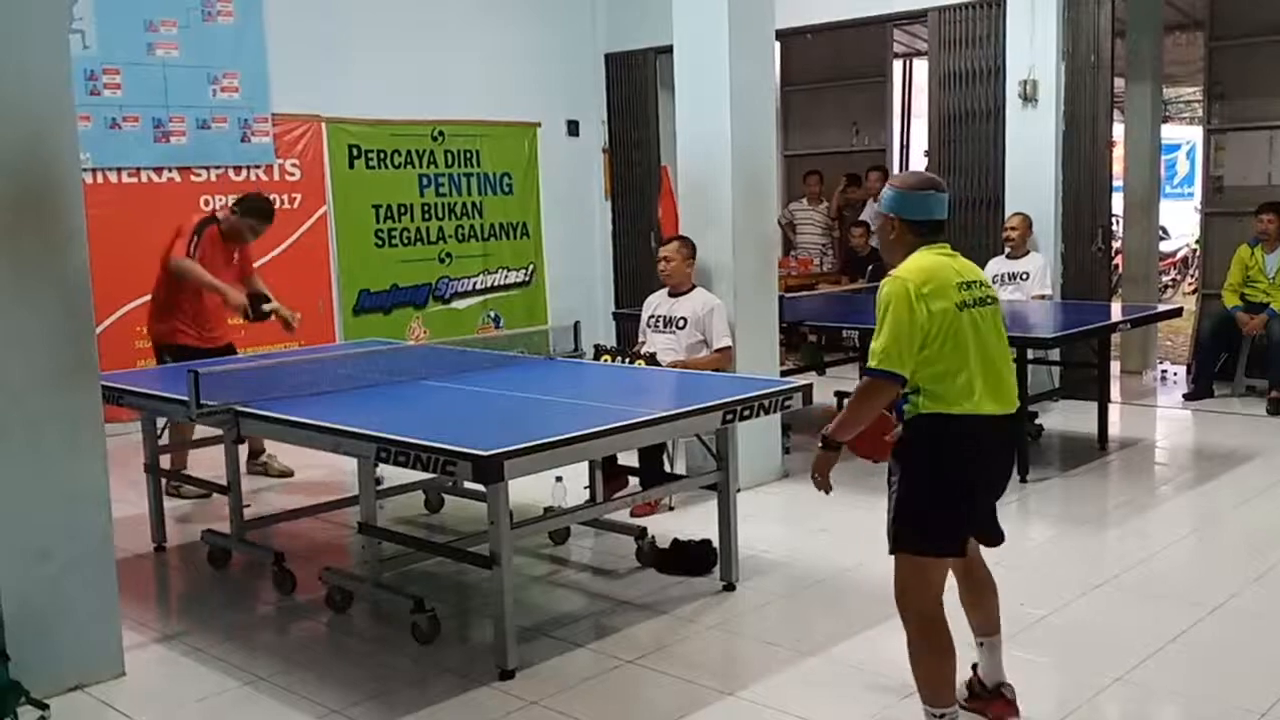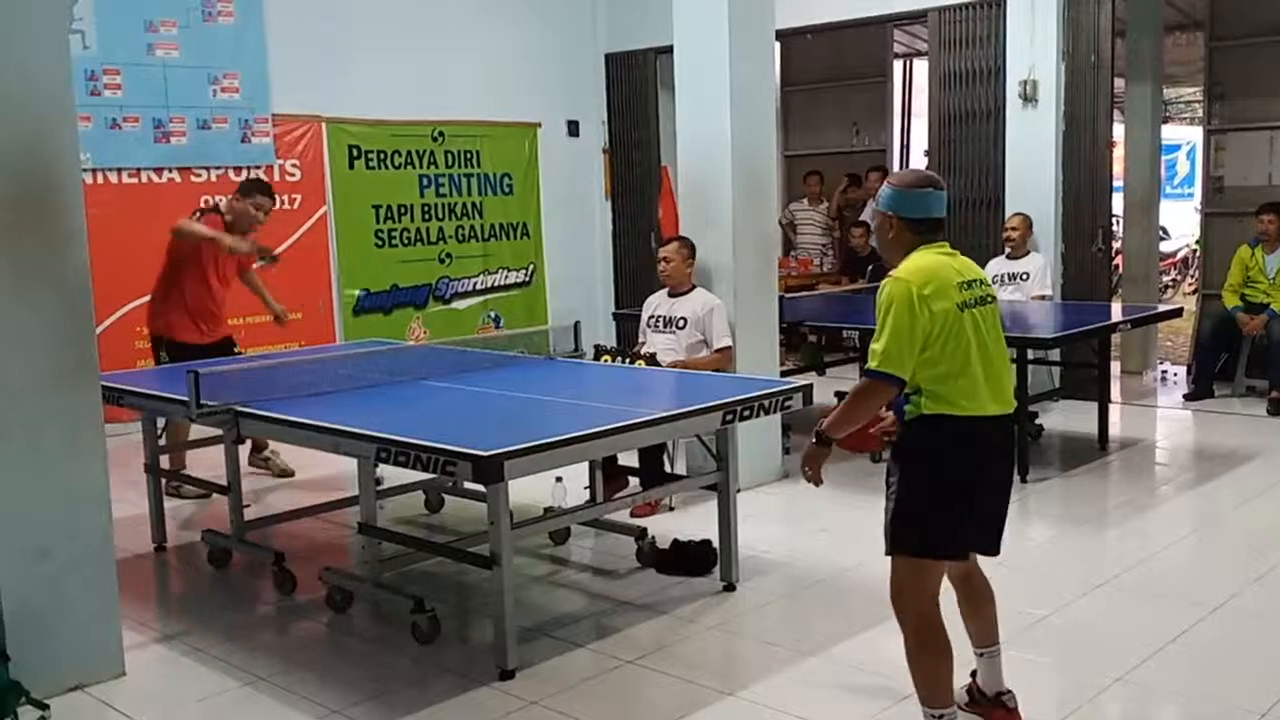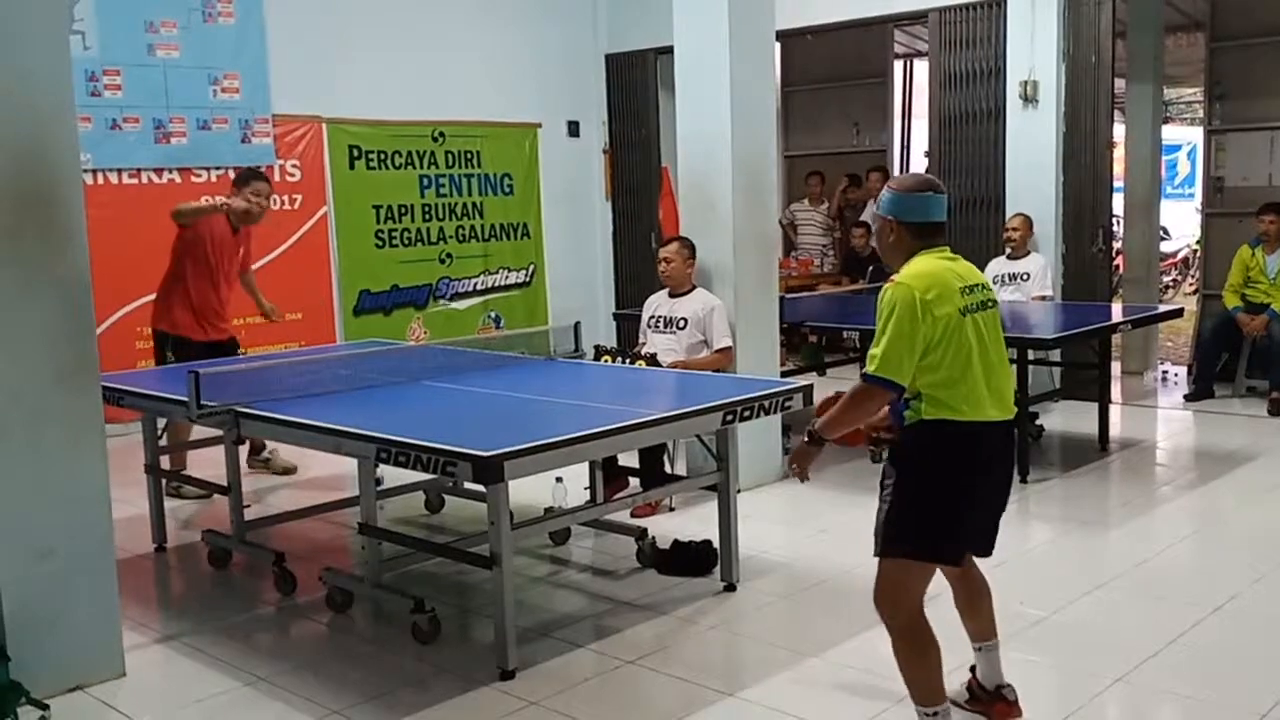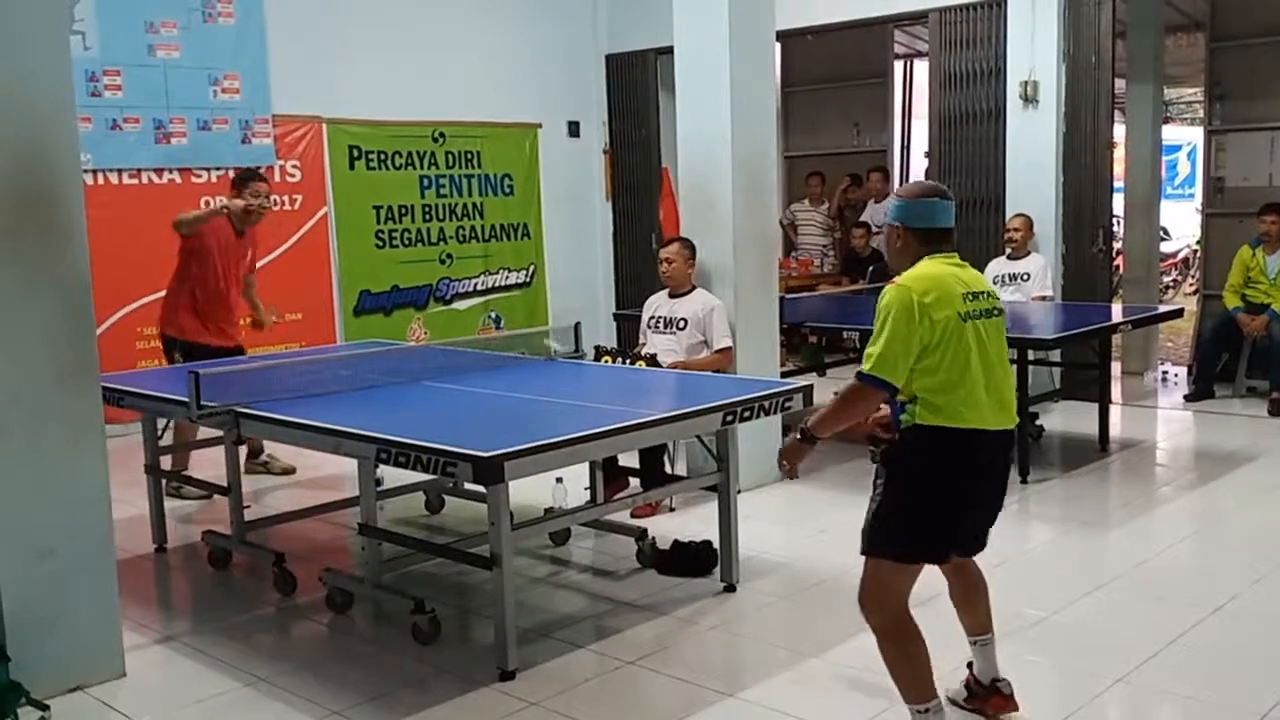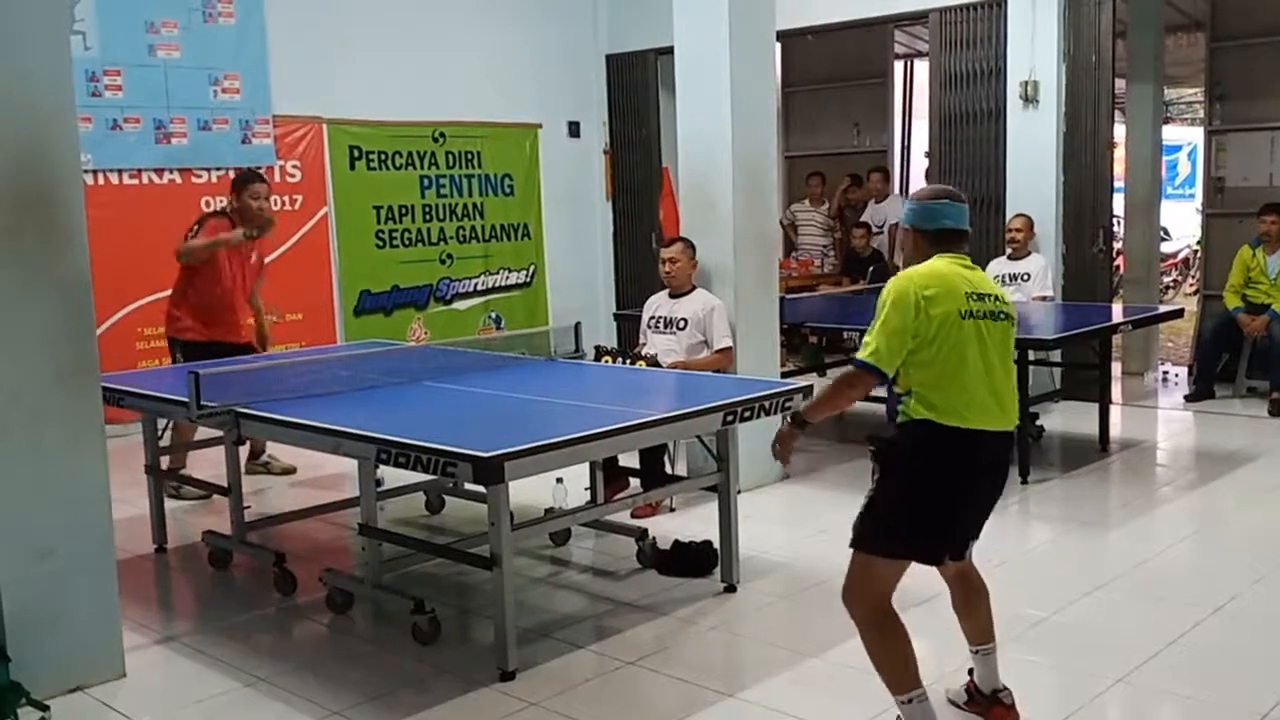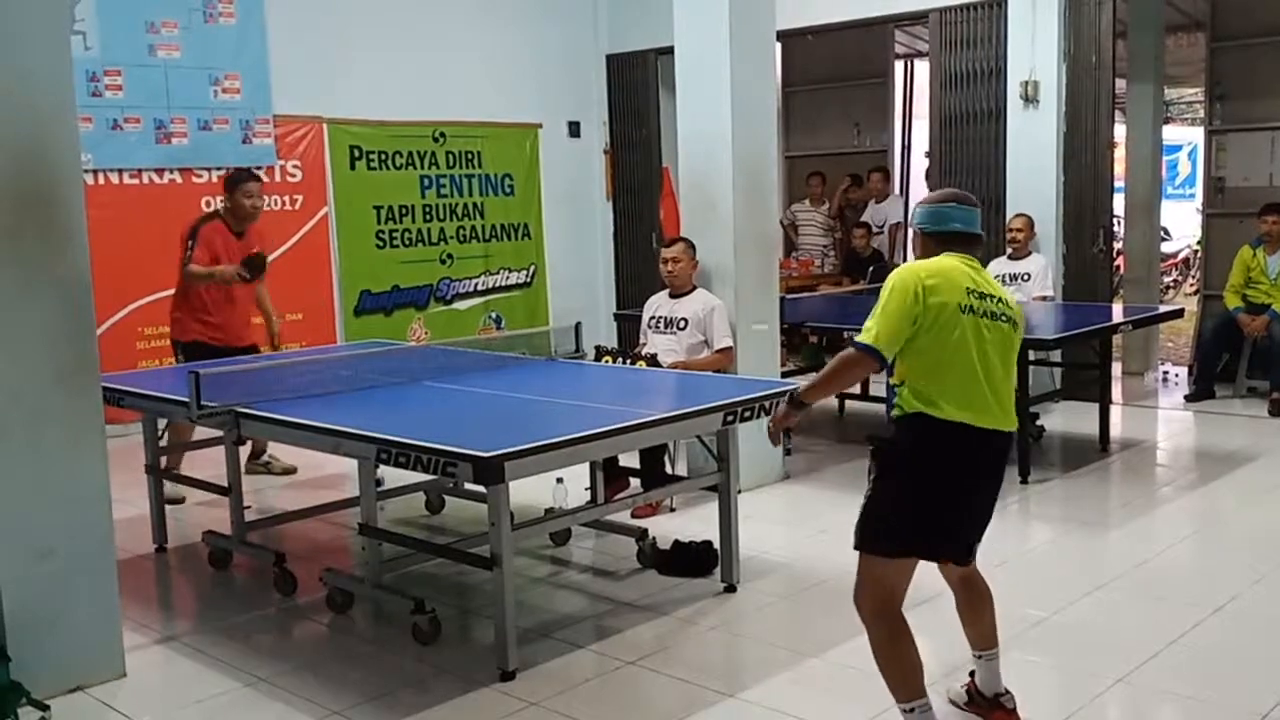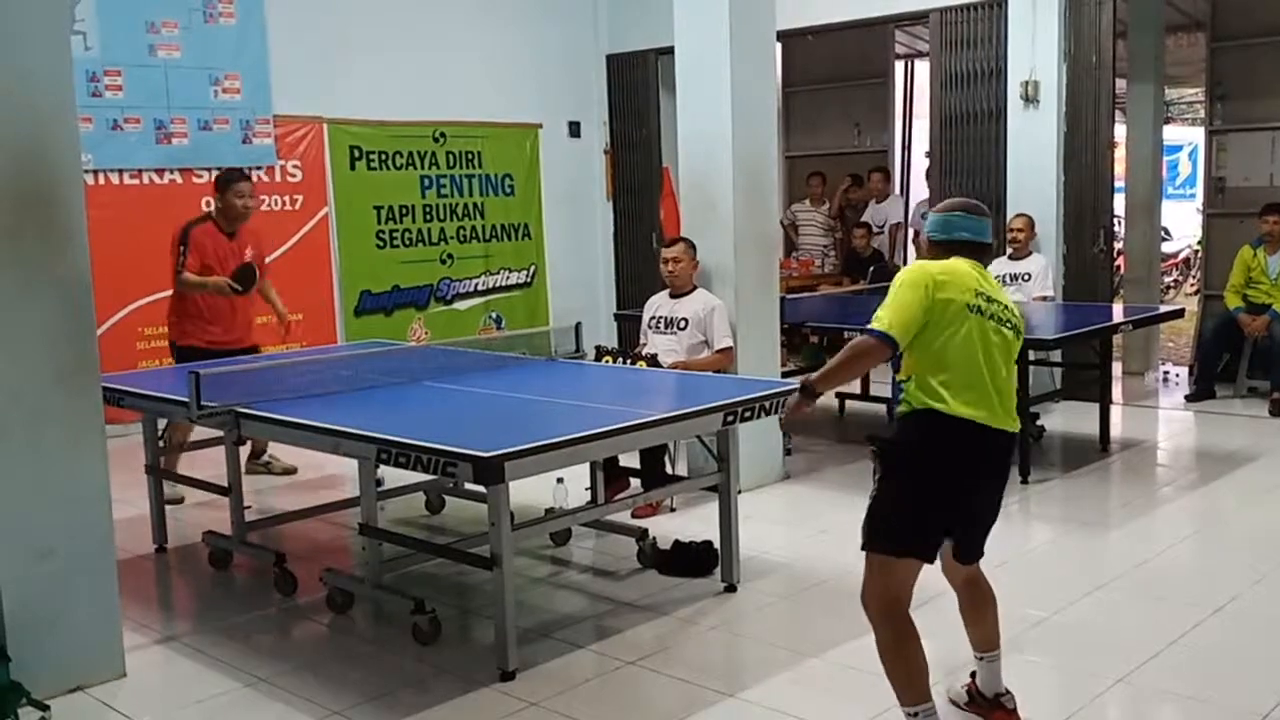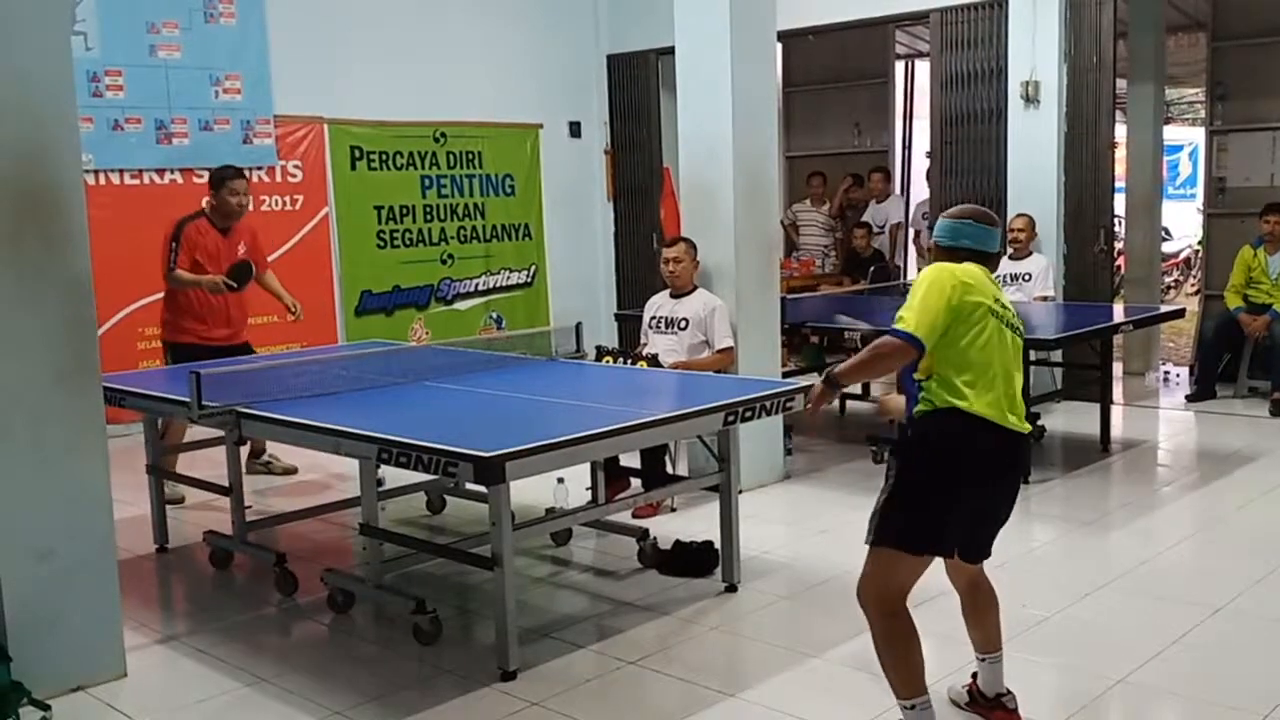
dt=0.1s
person 1, frame 1
left shoulder: (906, 283)
right shoulder: (973, 275)
left elbow: (883, 383)
left wrist: (831, 442)
right wrist: (914, 421)
left hip: (943, 443)
right hip: (994, 434)
left knee: (917, 598)
right knee: (965, 557)
person 1, frame 2
left shoulder: (906, 283)
right shoulder: (972, 273)
left elbow: (882, 383)
left wrist: (823, 437)
right wrist: (905, 418)
left hip: (942, 445)
right hip: (992, 436)
left knee: (913, 600)
right knee: (962, 565)
person 1, frame 3
left shoulder: (910, 287)
right shoulder: (972, 277)
left elbow: (878, 388)
left wrist: (815, 437)
right wrist: (901, 416)
left hip: (943, 450)
right hip: (993, 442)
left knee: (896, 601)
right knee: (957, 561)
person 1, frame 4
left shoulder: (910, 289)
right shoulder: (980, 285)
left elbow: (872, 388)
left wrist: (806, 435)
right wrist: (903, 415)
left hip: (938, 453)
right hip: (990, 447)
left knee: (881, 601)
right knee: (955, 557)
person 1, frame 5
left shoulder: (914, 284)
right shoulder: (997, 297)
left elbow: (865, 375)
left wrist: (799, 420)
left hip: (933, 450)
right hip: (992, 450)
left knee: (864, 595)
right knee: (954, 559)
person 1, frame 6
left shoulder: (916, 277)
right shoulder: (1005, 301)
left elbow: (864, 357)
left wrist: (797, 401)
left hip: (929, 445)
right hip: (989, 449)
left knee: (876, 599)
right knee: (959, 565)
person 1, frame 7
left shoulder: (926, 276)
right shoulder: (1003, 307)
left elbow: (875, 347)
left wrist: (811, 386)
left hip: (933, 445)
right hip: (992, 451)
left knee: (883, 599)
right knee: (962, 565)
person 1, frame 8
left shoulder: (945, 278)
right shoulder: (1004, 308)
left elbow: (899, 348)
left wrist: (833, 379)
right wrist: (902, 404)
left hip: (951, 444)
right hip: (1007, 451)
left knee: (879, 595)
right knee: (964, 564)
person 2, frame 1
left shoulder: (238, 243)
right shoulder: (201, 230)
left elbow: (249, 277)
right elbow: (178, 263)
left wrist: (278, 308)
right wrist: (224, 290)
left hip: (215, 334)
right hip: (175, 332)
left ankle: (257, 456)
right ankle: (176, 477)
person 2, frame 2
left shoulder: (241, 233)
right shoulder: (205, 220)
right elbow: (178, 229)
left wrist: (270, 301)
right wrist: (224, 239)
left hip: (213, 328)
right hip: (175, 327)
left ankle: (260, 451)
right ankle: (176, 476)
person 2, frame 3
left shoulder: (244, 231)
right shoulder: (208, 221)
right elbow: (178, 213)
left wrist: (260, 299)
right wrist: (223, 204)
left hip: (217, 328)
right hip: (179, 325)
left ankle: (258, 452)
right ankle: (176, 477)
person 2, frame 4
left shoulder: (250, 234)
right shoulder: (211, 224)
right elbow: (179, 225)
left wrist: (257, 309)
right wrist: (223, 208)
left hip: (225, 333)
right hip: (186, 329)
left ankle: (256, 456)
right ankle: (177, 477)
person 2, frame 5
left shoulder: (256, 234)
right shoulder: (211, 225)
right elbow: (184, 255)
left wrist: (261, 322)
right wrist: (223, 240)
left hip: (234, 333)
right hip: (192, 329)
left ankle: (257, 456)
right ankle: (176, 473)
person 2, frame 6
left shoulder: (254, 235)
right shoulder: (205, 230)
right elbow: (187, 273)
left wrist: (272, 320)
right wrist: (216, 273)
left hip: (238, 334)
right hip: (196, 332)
left ankle: (258, 456)
right ankle: (170, 474)
person 2, frame 7
left shoulder: (250, 236)
right shoulder: (195, 232)
left elbow: (259, 277)
right elbow: (180, 279)
left wrist: (280, 309)
right wrist: (209, 284)
left hip: (239, 337)
right hip: (194, 337)
left ankle: (259, 457)
right ankle: (166, 476)
person 2, frame 8
left shoulder: (246, 232)
right shoulder: (187, 229)
left elbow: (262, 271)
right elbow: (171, 275)
left wrist: (286, 298)
right wrist: (203, 281)
left hip: (232, 334)
right hip: (187, 334)
left ankle: (258, 456)
right ankle: (164, 477)
person 3, frame 1
left shoulder: (708, 304)
right shoulder: (652, 301)
left elbow: (725, 358)
left wrist: (686, 365)
left ankle: (652, 488)
right ankle: (611, 475)
person 3, frame 2
left shoulder: (708, 304)
right shoulder: (652, 301)
left elbow: (725, 358)
left wrist: (686, 365)
left ankle: (653, 488)
right ankle: (612, 476)
person 3, frame 3
left shoulder: (708, 304)
right shoulder: (653, 301)
left elbow: (725, 358)
left wrist: (686, 365)
left ankle: (653, 489)
right ankle: (611, 476)
person 3, frame 4
left shoulder: (708, 304)
right shoulder: (653, 302)
left elbow: (725, 358)
left wrist: (686, 365)
left ankle: (653, 489)
right ankle: (612, 476)
person 3, frame 5
left shoulder: (708, 304)
right shoulder: (653, 302)
left elbow: (726, 358)
left wrist: (687, 365)
left ankle: (653, 489)
right ankle: (612, 476)
person 3, frame 6
left shoulder: (709, 304)
right shoulder: (653, 302)
left elbow: (726, 357)
left wrist: (687, 365)
left ankle: (653, 489)
right ankle: (612, 477)
person 3, frame 7
left shoulder: (709, 304)
right shoulder: (653, 303)
left elbow: (726, 358)
left wrist: (687, 365)
left ankle: (654, 489)
right ankle: (613, 477)
person 3, frame 8
left shoulder: (710, 305)
right shoulder: (654, 303)
left elbow: (727, 357)
left wrist: (688, 365)
left ankle: (655, 489)
right ankle: (613, 477)
person 4, frame 1
right shoulder: (1246, 251)
right elbow: (1230, 289)
right wrist: (1238, 314)
right hip: (1248, 305)
right knee: (1207, 326)
right ankle: (1203, 385)
person 4, frame 2
right shoulder: (1246, 251)
right elbow: (1230, 289)
right wrist: (1239, 314)
right hip: (1248, 306)
right knee: (1208, 327)
right ankle: (1203, 385)
person 4, frame 3
right shoulder: (1247, 251)
right elbow: (1231, 290)
right wrist: (1239, 315)
right hip: (1248, 306)
right knee: (1209, 328)
right ankle: (1204, 385)
person 4, frame 4
right shoulder: (1247, 251)
right elbow: (1231, 290)
right wrist: (1240, 315)
right hip: (1249, 307)
right knee: (1209, 328)
right ankle: (1204, 386)
person 4, frame 5
right shoulder: (1247, 251)
right elbow: (1231, 290)
right wrist: (1240, 315)
right hip: (1249, 307)
right knee: (1209, 328)
right ankle: (1204, 386)
person 4, frame 6
right shoulder: (1247, 252)
right elbow: (1231, 290)
right wrist: (1240, 315)
right hip: (1249, 307)
right knee: (1209, 328)
right ankle: (1204, 386)
person 4, frame 7
right shoulder: (1248, 252)
right elbow: (1232, 290)
right wrist: (1241, 315)
right hip: (1250, 307)
right knee: (1210, 328)
right ankle: (1205, 386)
person 4, frame 8
right shoulder: (1248, 251)
right elbow: (1232, 290)
right wrist: (1241, 315)
right hip: (1251, 307)
right knee: (1211, 328)
right ankle: (1206, 386)
